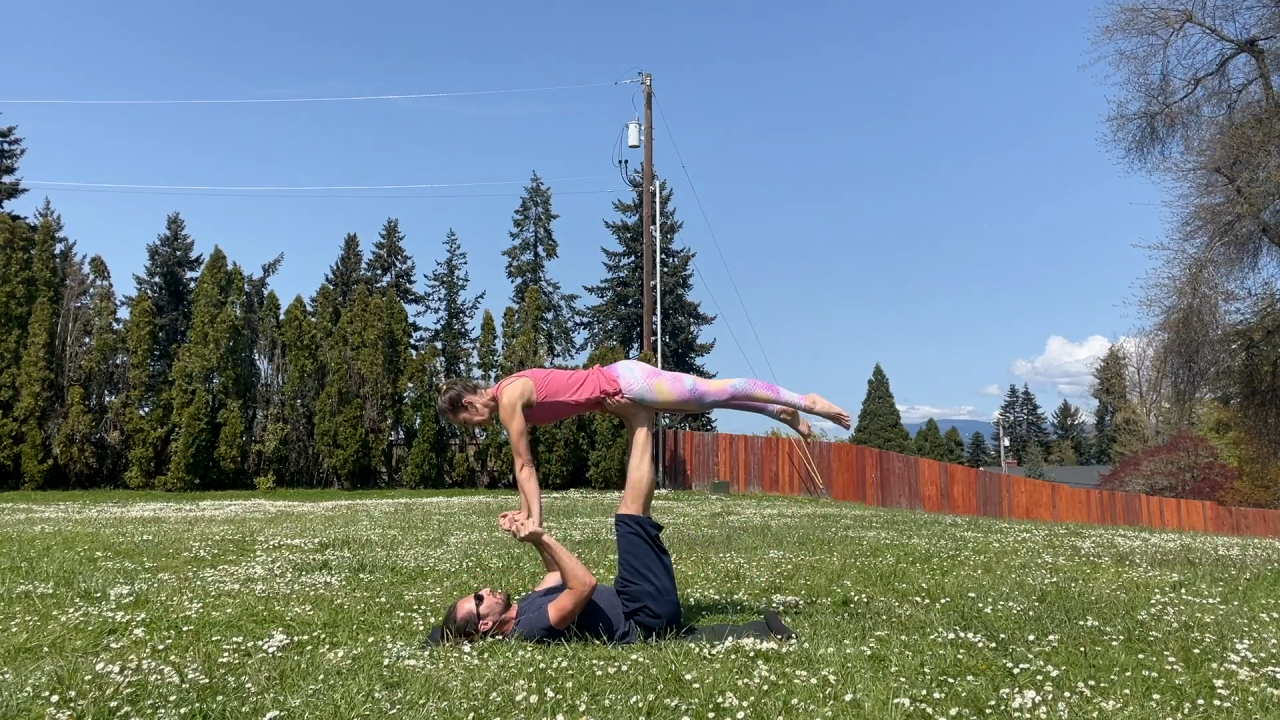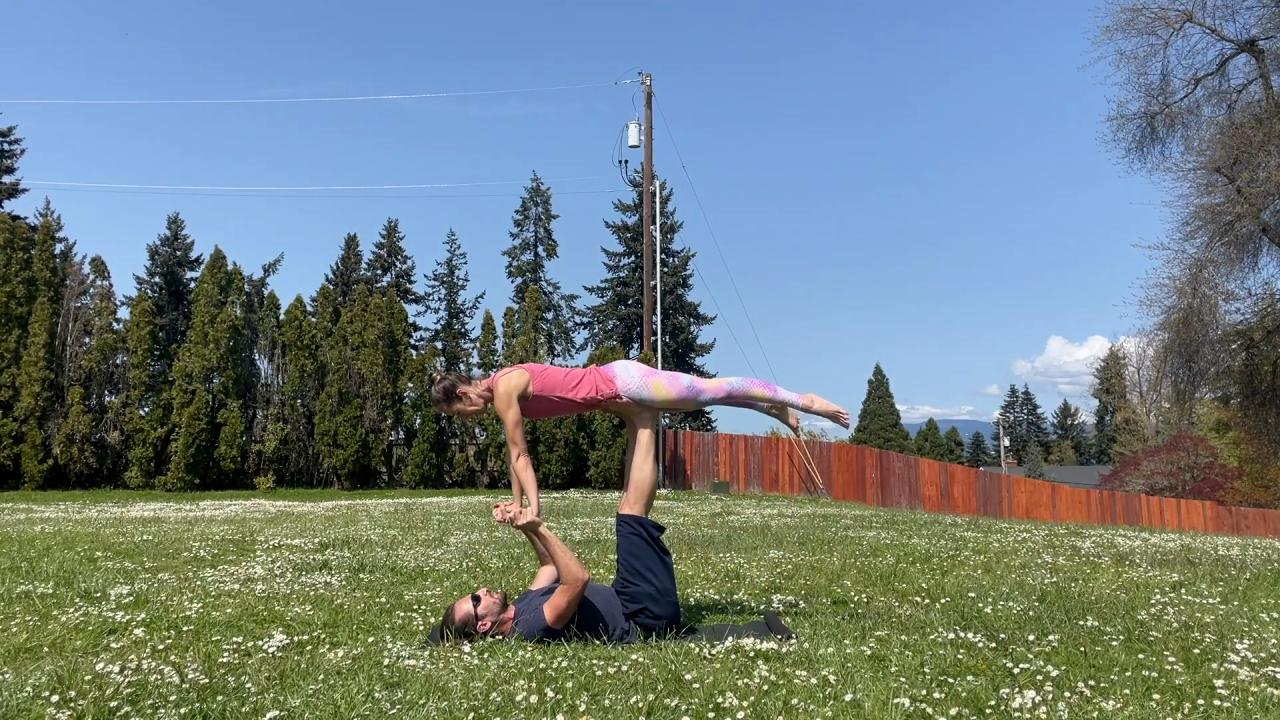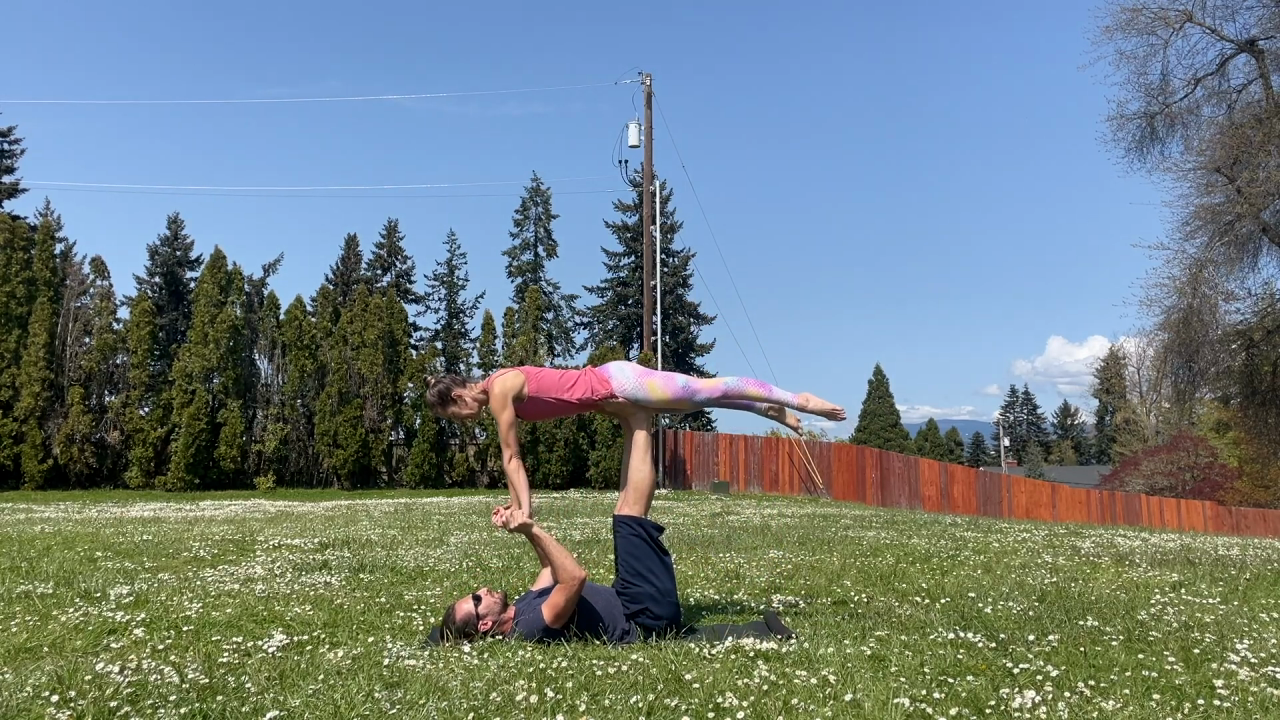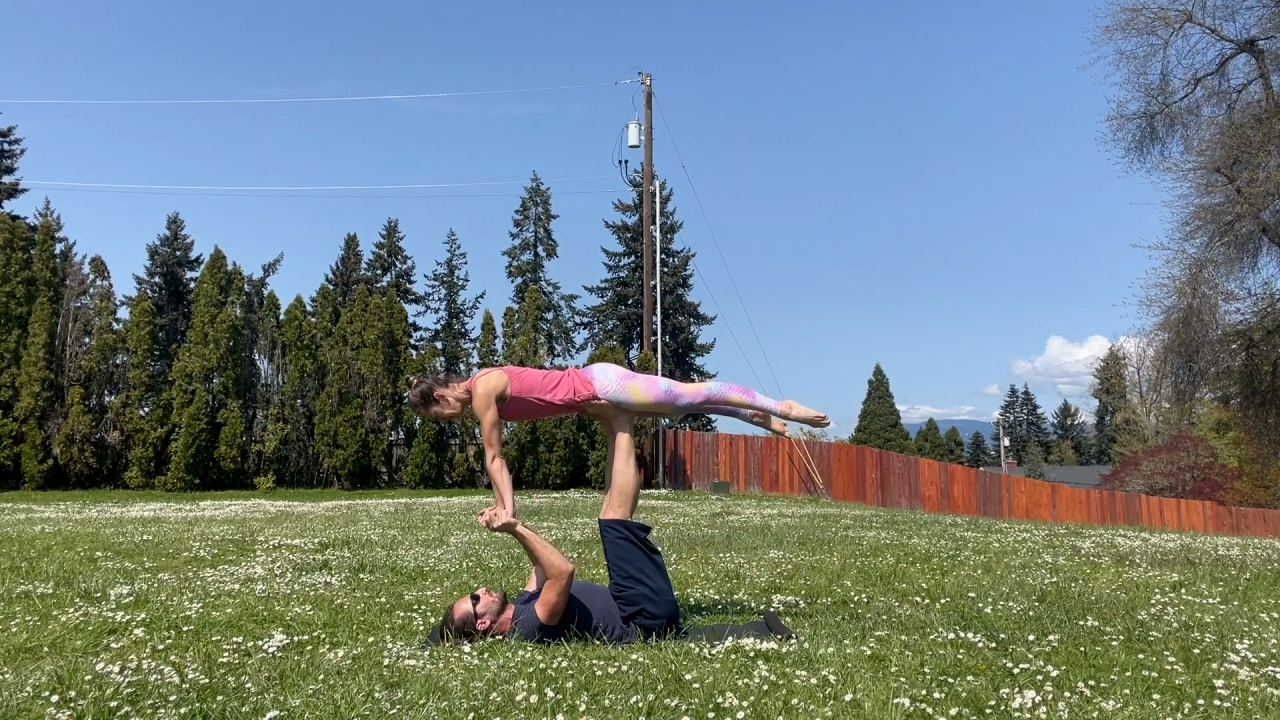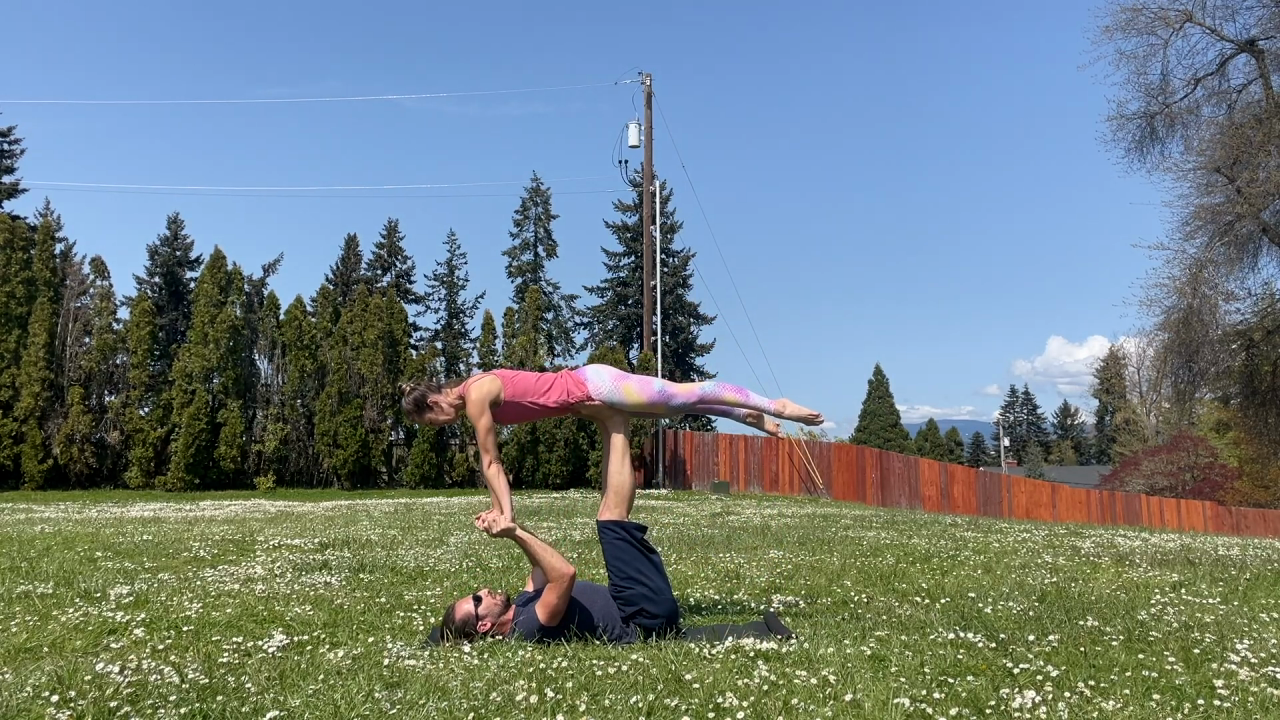
dt=0.5s
person 1, frame 1
left shoulder: (509, 398)
right shoulder: (509, 398)
left elbow: (524, 465)
right elbow: (524, 464)
left wrist: (536, 521)
right wrist: (526, 513)
left hip: (623, 385)
right hip: (618, 388)
left knee: (716, 392)
right knee: (712, 398)
left ankle: (806, 401)
right ankle: (782, 412)
person 1, frame 2
left shoulder: (504, 388)
right shoulder: (504, 392)
left elbow: (521, 455)
right elbow: (517, 454)
left wrist: (535, 509)
right wrist: (517, 503)
left hip: (620, 385)
right hip: (615, 393)
left knee: (713, 390)
right knee: (706, 395)
left ankle: (802, 401)
right ankle: (772, 408)
person 1, frame 3
left shoulder: (500, 389)
right shoulder: (500, 395)
left elbow: (511, 457)
right elbow: (512, 457)
left wrist: (526, 510)
right wrist: (516, 507)
left hip: (615, 384)
right hip: (611, 392)
left knee: (707, 391)
right knee: (702, 396)
left ankle: (797, 400)
right ankle: (772, 409)
person 1, frame 4
left shoulder: (483, 389)
right shoulder: (483, 393)
left elbow: (494, 456)
right elbow: (495, 455)
left wrist: (509, 509)
right wrist: (502, 505)
left hip: (599, 387)
right hip: (593, 398)
left knee: (693, 396)
right knee: (685, 404)
left ankle: (779, 408)
right ankle: (757, 417)
person 1, frame 5
left shoulder: (476, 394)
right shoulder: (476, 396)
left elbow: (490, 461)
right elbow: (491, 461)
left wrist: (508, 513)
right wrist: (499, 509)
left hip: (592, 387)
right hip: (586, 398)
left knee: (684, 396)
right knee: (680, 405)
left ankle: (774, 405)
right ankle: (751, 416)
person 2, frame 1
left shoulder: (524, 609)
right shoulder: (532, 627)
left elbow: (559, 572)
right elbow: (585, 584)
left wrist: (533, 535)
right wrist: (540, 537)
left hip: (647, 621)
right hip: (647, 618)
right knee: (630, 514)
person 2, frame 2
left shoulder: (524, 607)
right shoulder: (532, 627)
left elbow: (551, 564)
right elbow: (578, 578)
left wrist: (526, 528)
right wrist: (537, 527)
left hip: (645, 621)
right hip: (646, 619)
right knee: (631, 513)
person 2, frame 3
left shoulder: (523, 608)
right shoulder: (531, 626)
left elbow: (553, 567)
right elbow: (575, 577)
left wrist: (524, 529)
right wrist: (534, 530)
left hip: (644, 621)
right hip: (647, 618)
right knee: (629, 515)
person 2, frame 4
left shoulder: (521, 606)
right shoulder: (529, 629)
left elbow: (542, 567)
right elbow: (563, 570)
left wrist: (515, 528)
right wrist: (518, 528)
left hip: (640, 626)
right hip: (643, 623)
right knee: (613, 520)
person 2, frame 5
left shoulder: (521, 608)
right shoulder: (529, 628)
left elbow: (544, 567)
right elbow: (565, 574)
left wrist: (513, 531)
right wrist: (517, 533)
left hip: (647, 623)
right hip: (645, 619)
right knee: (611, 518)
